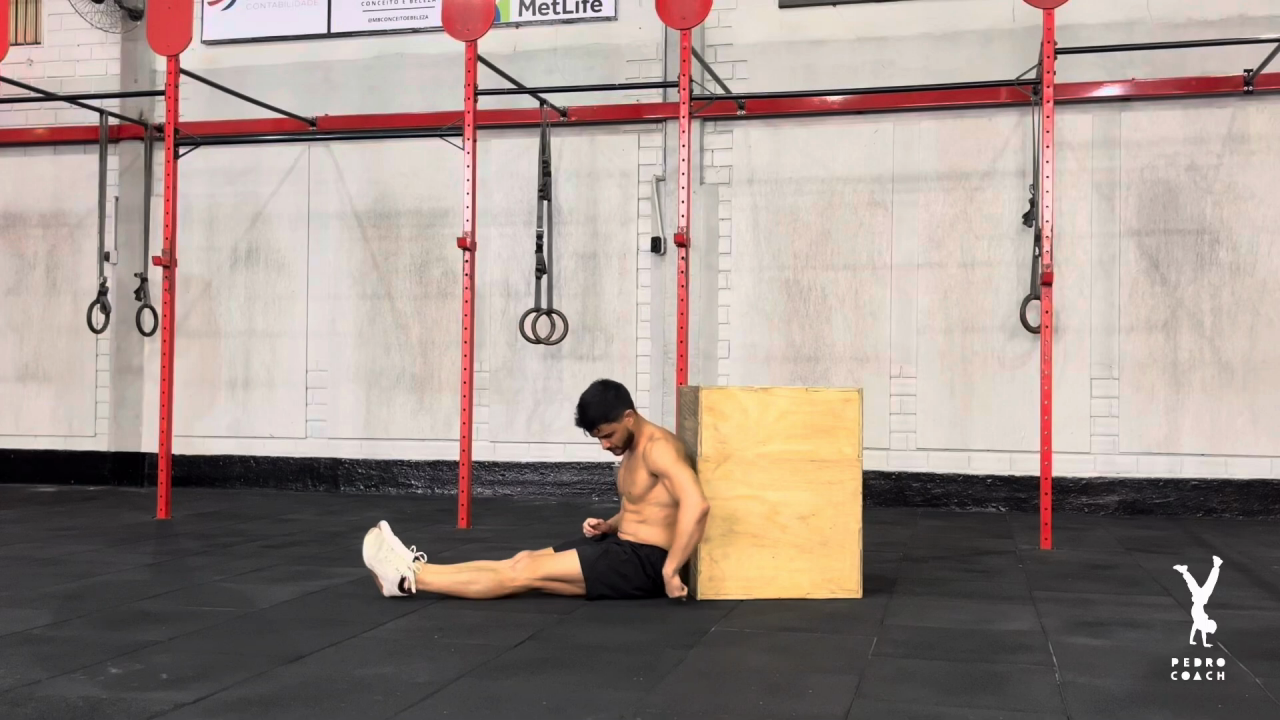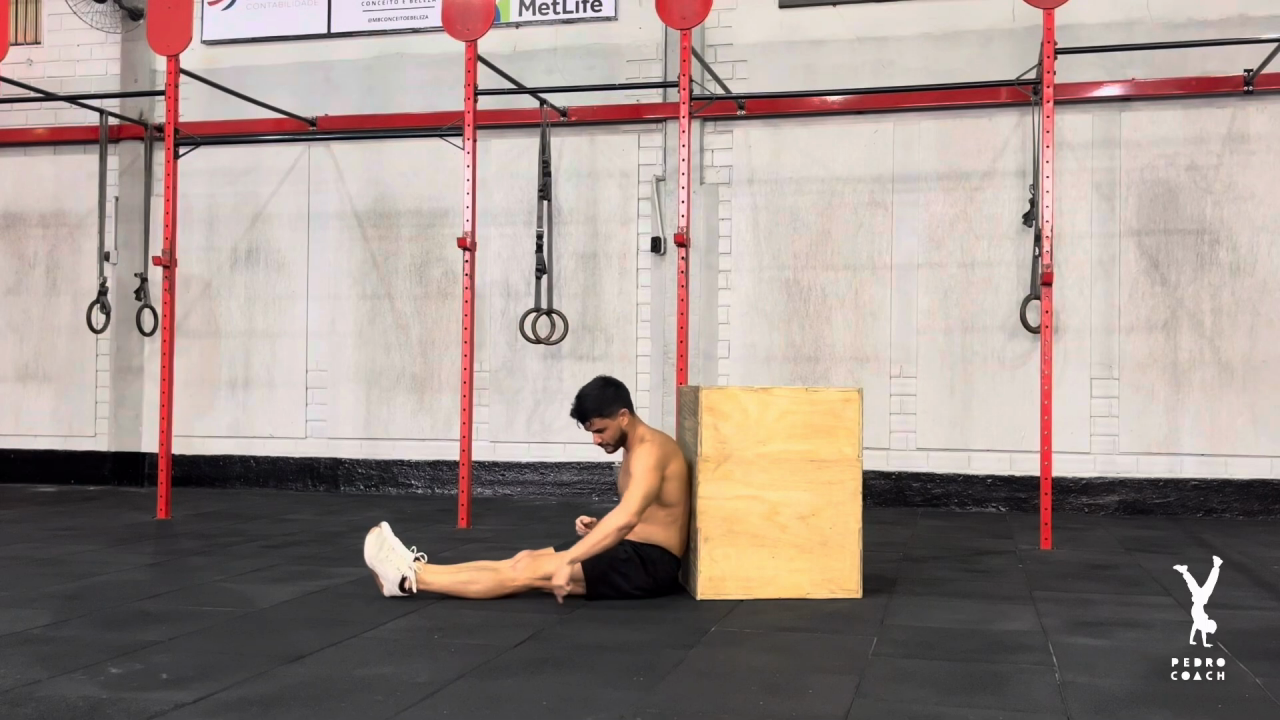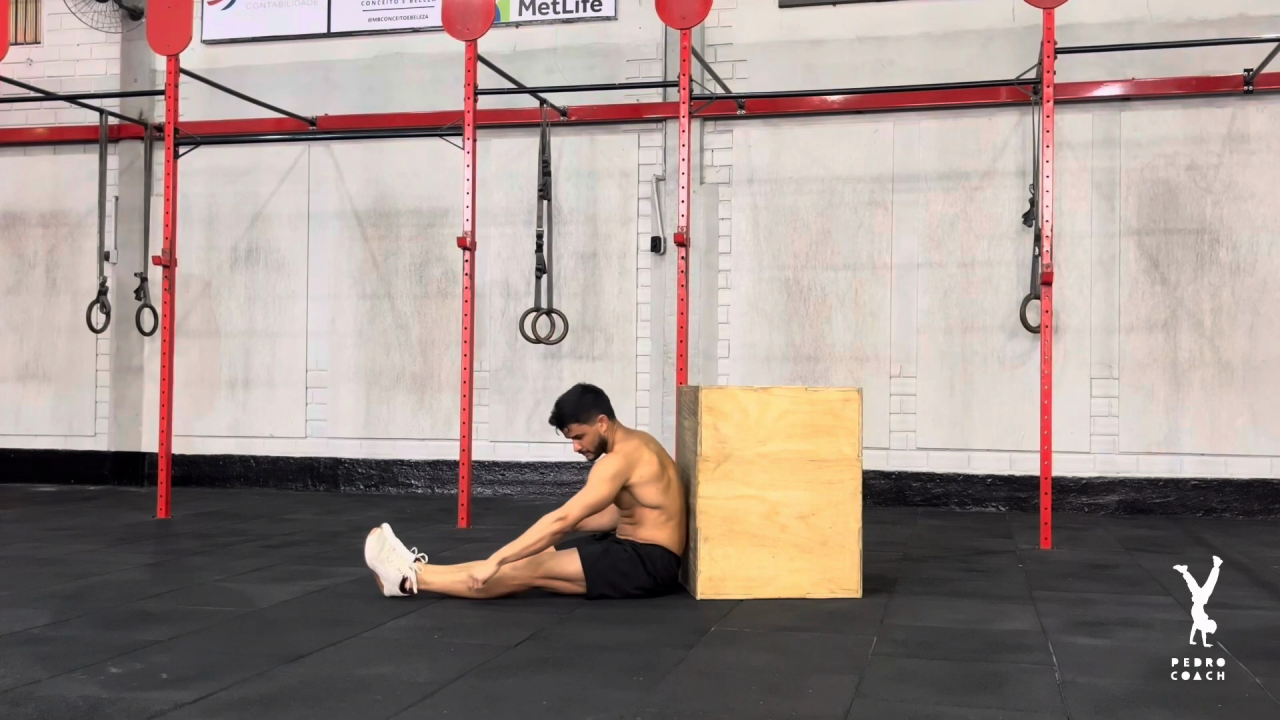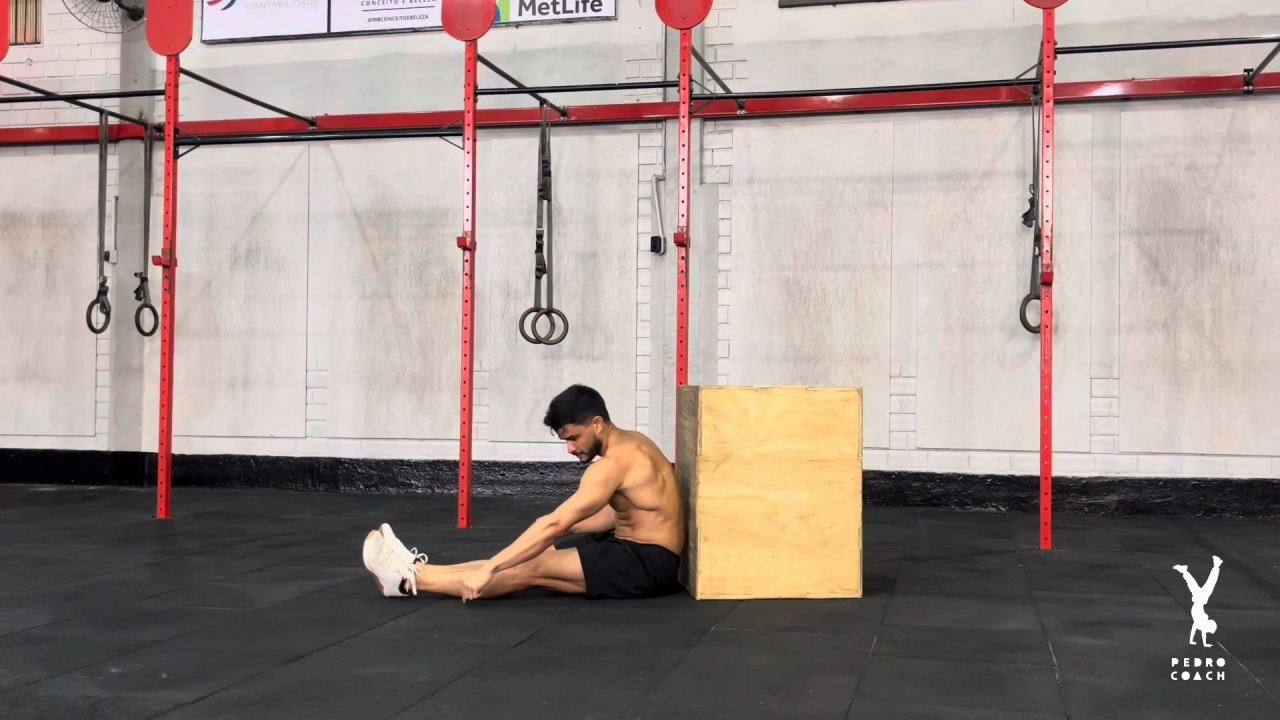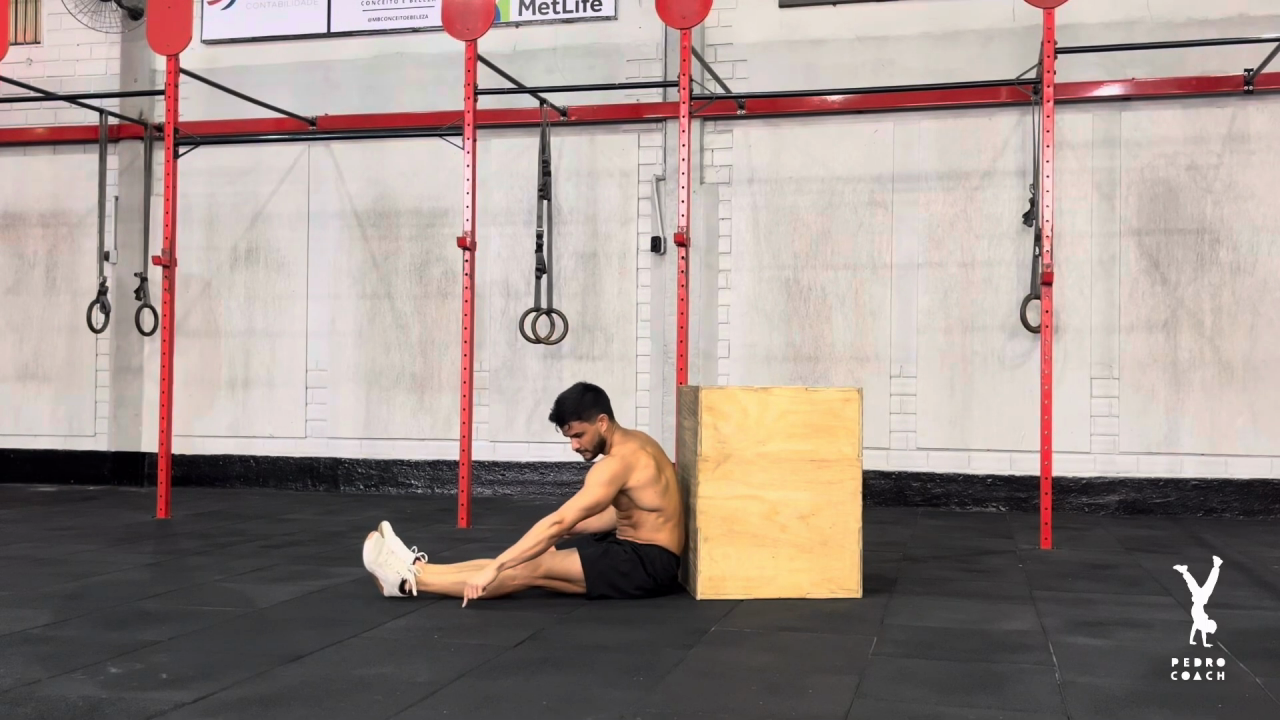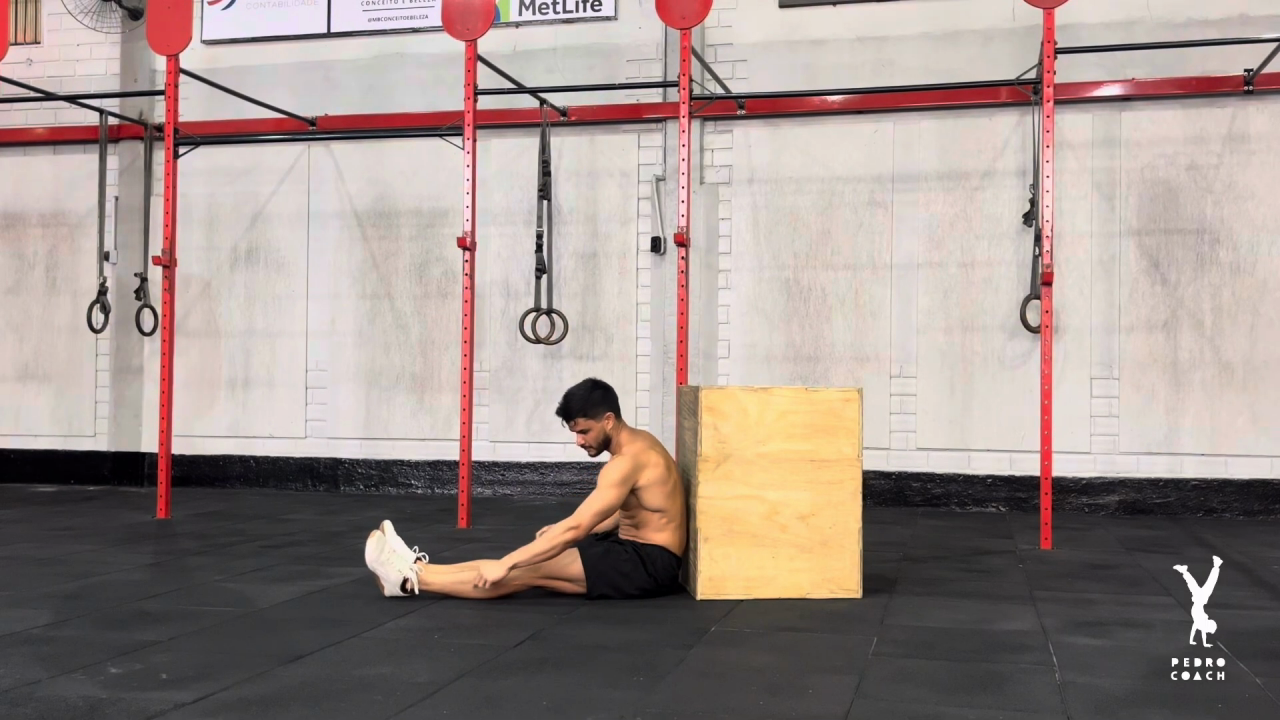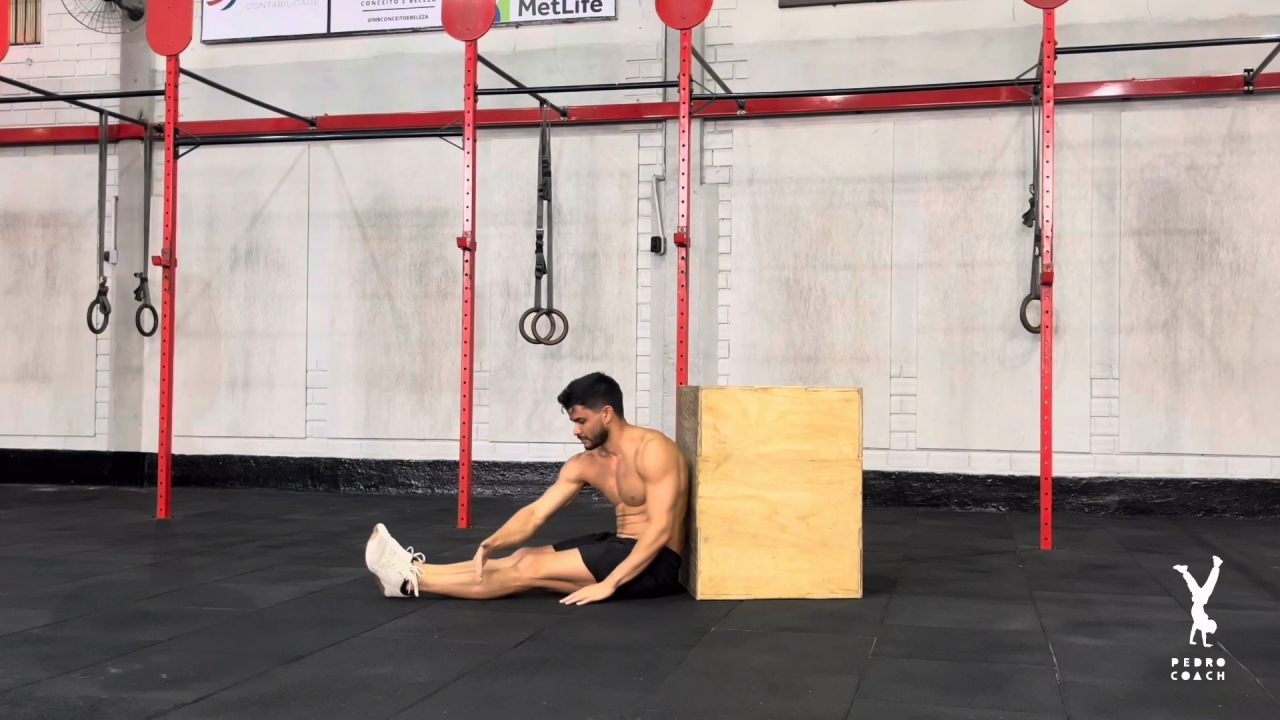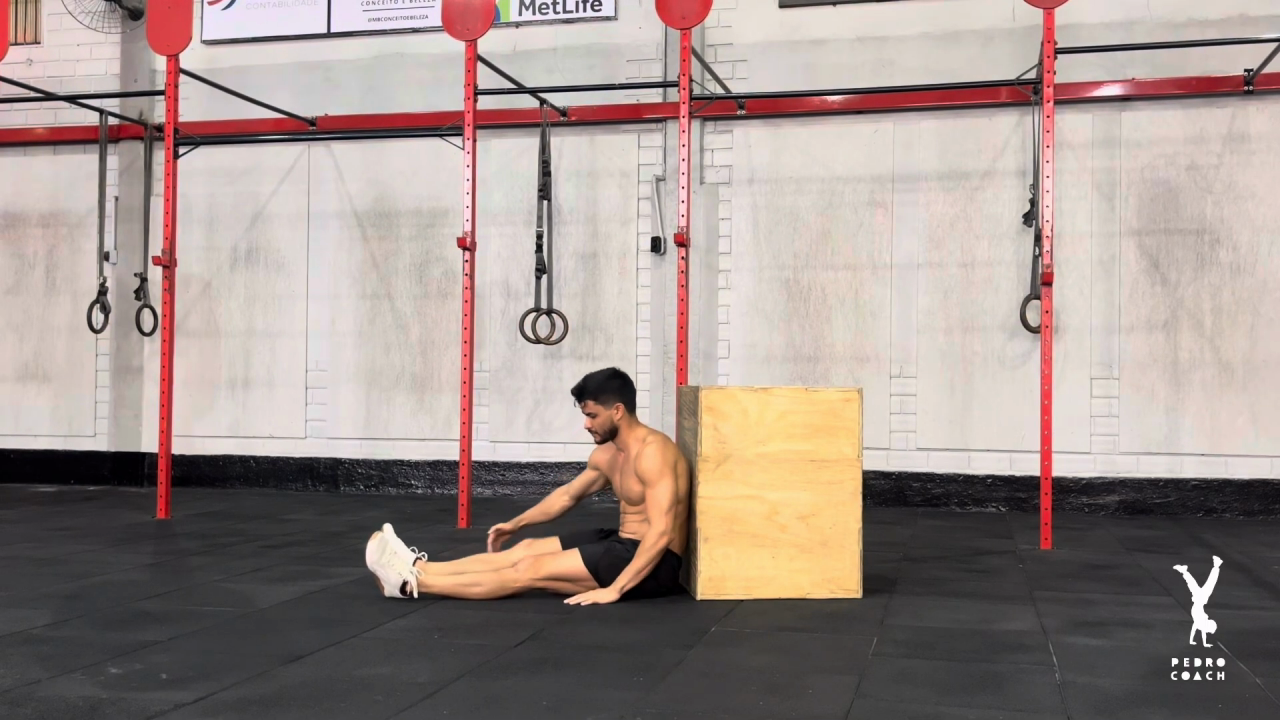
dt=0.4s
person 1, frame 1
left shoulder: (658, 447)
right shoulder: (632, 447)
left elbow: (696, 505)
left wrist: (670, 570)
right wrist: (608, 525)
left hip: (646, 563)
right hip: (626, 547)
left knee: (528, 572)
right knee: (524, 559)
left ankle: (409, 577)
right ankle: (416, 569)
person 1, frame 2
left shoulder: (649, 450)
right shoulder: (636, 446)
left elbow: (625, 518)
left wrist: (569, 562)
right wrist: (598, 526)
left hip: (649, 564)
right hip: (634, 552)
left knee: (526, 572)
right knee: (525, 559)
left ankle: (410, 577)
right ankle: (415, 569)
person 1, frame 3
left shoulder: (621, 458)
right shoulder: (632, 445)
left elbow: (562, 520)
left wrist: (495, 562)
right wrist: (568, 524)
left hip: (648, 563)
right hip: (634, 550)
left knee: (528, 570)
right knee: (525, 558)
left ankle: (410, 578)
right ankle: (417, 569)
person 1, frame 4
left shoulder: (615, 462)
right shoulder: (629, 444)
left elbow: (553, 524)
left wrist: (488, 570)
right wrist: (566, 527)
left hip: (649, 563)
right hip: (632, 547)
left knee: (532, 569)
right knee: (527, 557)
left ankle: (410, 578)
right ankle: (417, 568)
person 1, frame 5
left shoulder: (619, 461)
right shoulder: (632, 443)
left elbow: (558, 522)
left wrist: (494, 568)
right wrist: (569, 530)
left hip: (649, 564)
right hip: (633, 549)
left knee: (530, 569)
right knee: (529, 557)
left ankle: (408, 580)
right ankle: (417, 567)
person 1, frame 6
left shoulder: (629, 460)
right shoulder: (634, 444)
left elbow: (575, 529)
left wrist: (506, 564)
right wrist: (562, 530)
left hip: (650, 564)
right hip: (632, 549)
left knee: (530, 570)
right knee: (526, 559)
left ankle: (410, 580)
right ankle: (417, 567)
person 1, frame 7
left shoulder: (653, 449)
right shoulder: (585, 464)
left elbow: (660, 528)
right elbow: (536, 513)
left wrist: (610, 583)
right wrist: (493, 544)
left hip: (654, 564)
right hip: (623, 548)
left knee: (531, 570)
right knee: (521, 557)
left ankle: (411, 582)
right ankle: (417, 569)
person 1, frame 8
left shoulder: (652, 452)
right shoulder: (607, 453)
left elbow: (661, 532)
right elbow: (568, 494)
left wrist: (615, 589)
right wrist: (516, 523)
left hip: (653, 565)
right hip: (624, 546)
left knee: (531, 571)
right knee: (526, 549)
left ankle: (411, 583)
right ankle: (418, 568)
